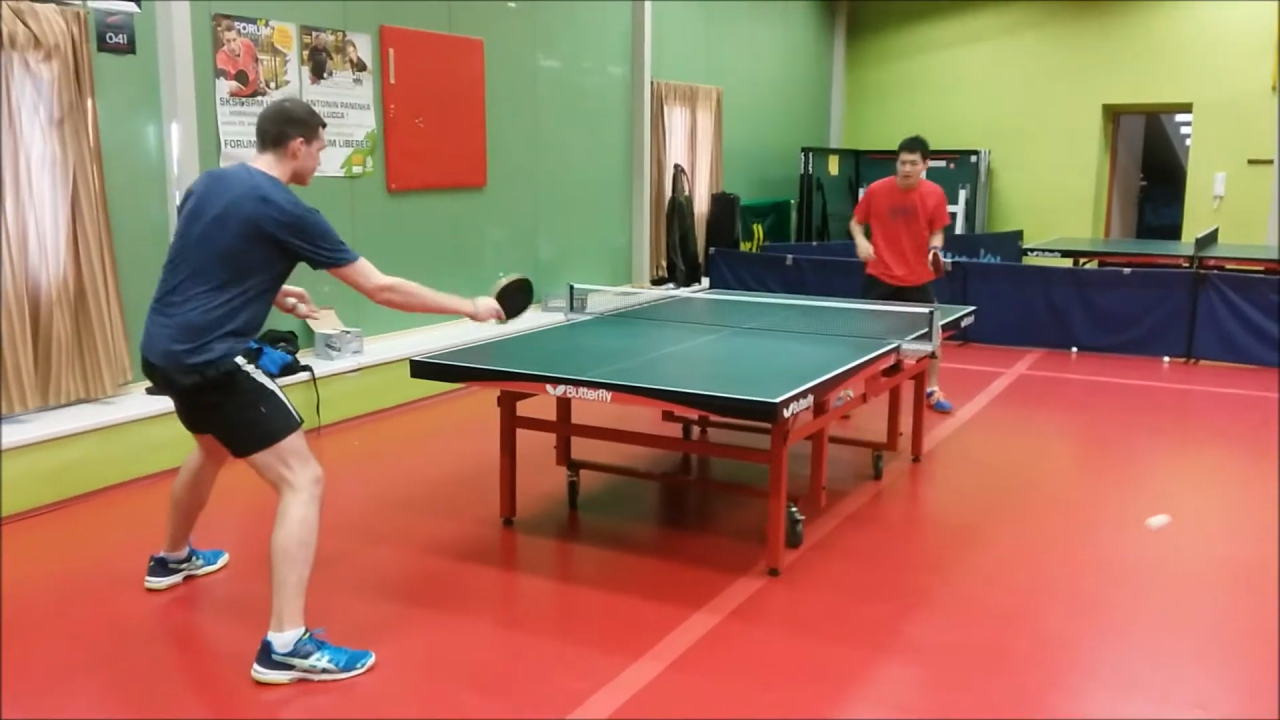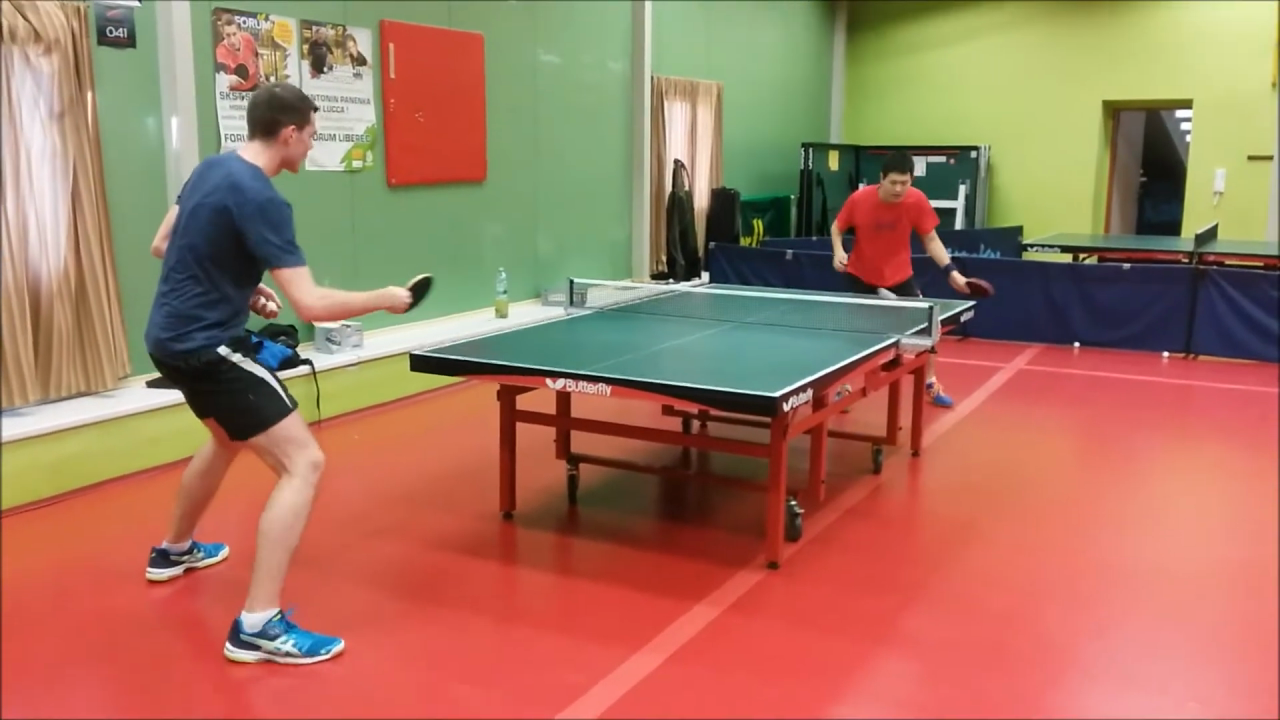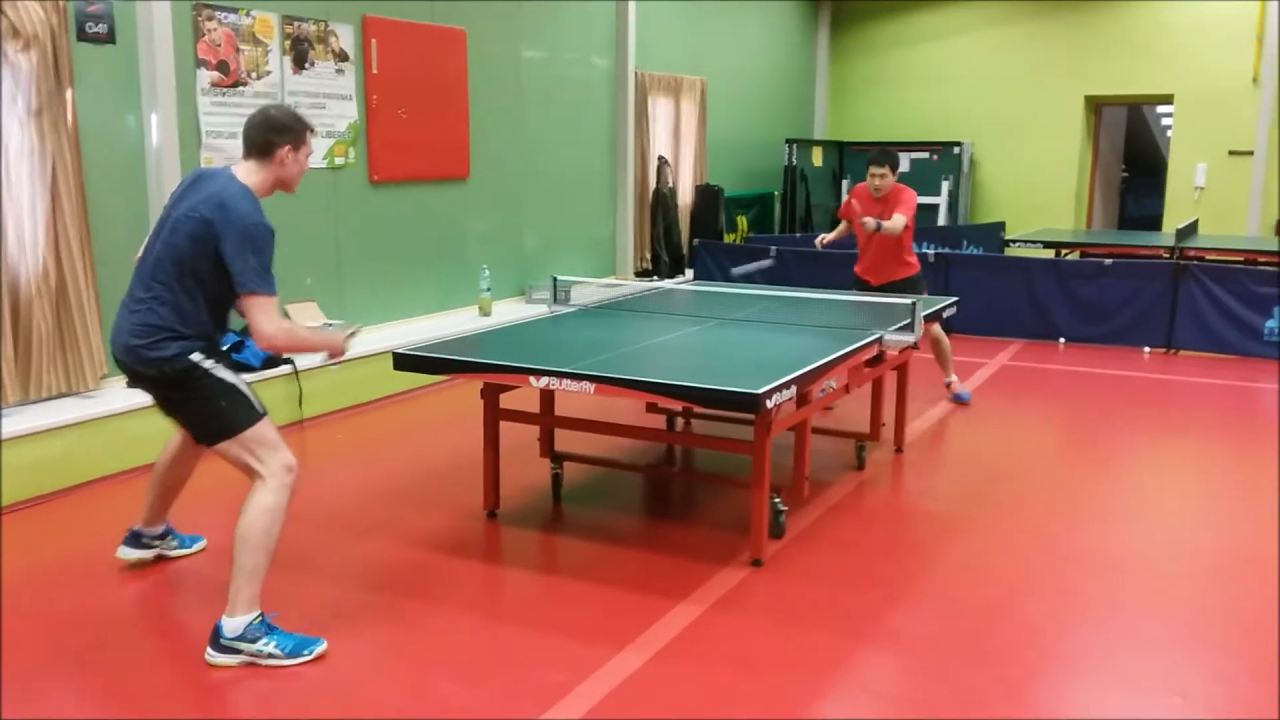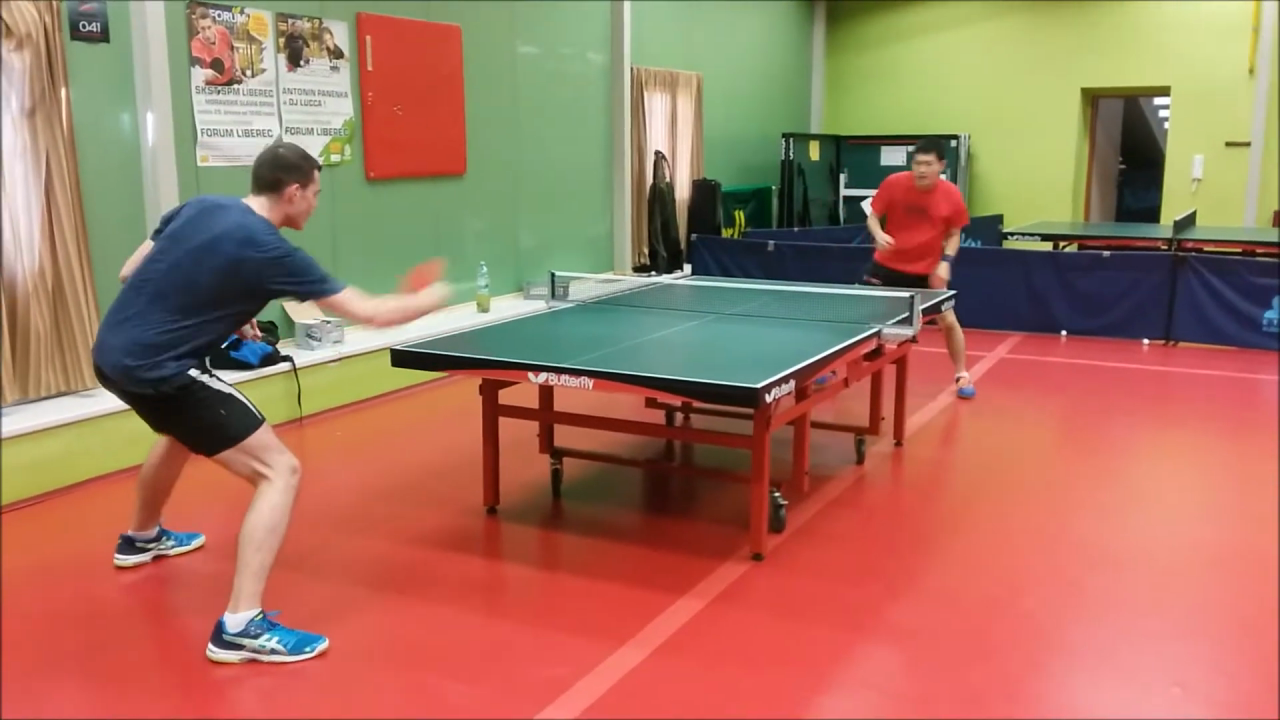
dt=0.3s
person 1, frame 1
left shoulder: (209, 183)
right shoulder: (286, 211)
right elbow: (381, 287)
right wrist: (468, 306)
left hip: (163, 347)
right hip: (210, 358)
left knee: (211, 448)
right knee: (302, 481)
left ankle: (171, 558)
right ankle: (286, 643)
person 1, frame 2
left shoulder: (211, 169)
right shoulder: (259, 199)
left elbow: (163, 245)
right elbow: (310, 306)
right wrist: (387, 298)
left hip: (171, 335)
right hip: (204, 345)
left knee: (229, 438)
right knee: (302, 463)
left ankle: (174, 550)
right ankle: (257, 624)
person 1, frame 3
left shoulder: (204, 179)
right shoulder: (246, 221)
left elbow: (152, 256)
right elbow: (271, 335)
right wrist: (331, 339)
left hip: (135, 339)
right hip: (171, 353)
left knee: (200, 428)
right knee: (276, 467)
left ankle: (148, 532)
right ankle: (238, 630)
person 1, frame 4
left shoulder: (197, 208)
right shoulder: (268, 252)
left elbow: (129, 275)
right elbow: (369, 312)
right wrist: (429, 299)
left hip: (113, 354)
right hip: (157, 371)
left knee: (178, 435)
right knee: (277, 473)
left ankle: (141, 537)
right ankle: (239, 627)
person 2, frame 1
left shoulder: (935, 194)
right shoulder: (876, 190)
left elbow: (936, 233)
right elbow: (855, 223)
left wrist: (936, 251)
right wrist: (860, 241)
left hip: (919, 279)
right hip: (880, 277)
left ankle: (931, 390)
person 2, frame 2
left shoulder: (917, 201)
right shoulder: (859, 199)
left elbow: (930, 239)
right elbow: (837, 227)
left wrist: (951, 270)
right wrist: (838, 251)
left hip: (900, 277)
right hip: (862, 277)
left ankle: (931, 383)
right ankle: (844, 386)
person 2, frame 3
left shoulder: (905, 196)
right shoulder: (857, 193)
left elbow: (896, 227)
left wrist: (875, 225)
right wrist: (833, 235)
left hip: (903, 275)
right hip: (866, 276)
left knee: (933, 331)
left ankle: (952, 380)
person 2, frame 4
left shoulder: (951, 194)
right shoulder: (894, 183)
left elbow: (954, 235)
right elbow: (874, 216)
left wrist: (945, 263)
right wrist: (878, 234)
left hip: (927, 269)
right hip: (886, 263)
left knee: (949, 322)
left ankle: (962, 375)
